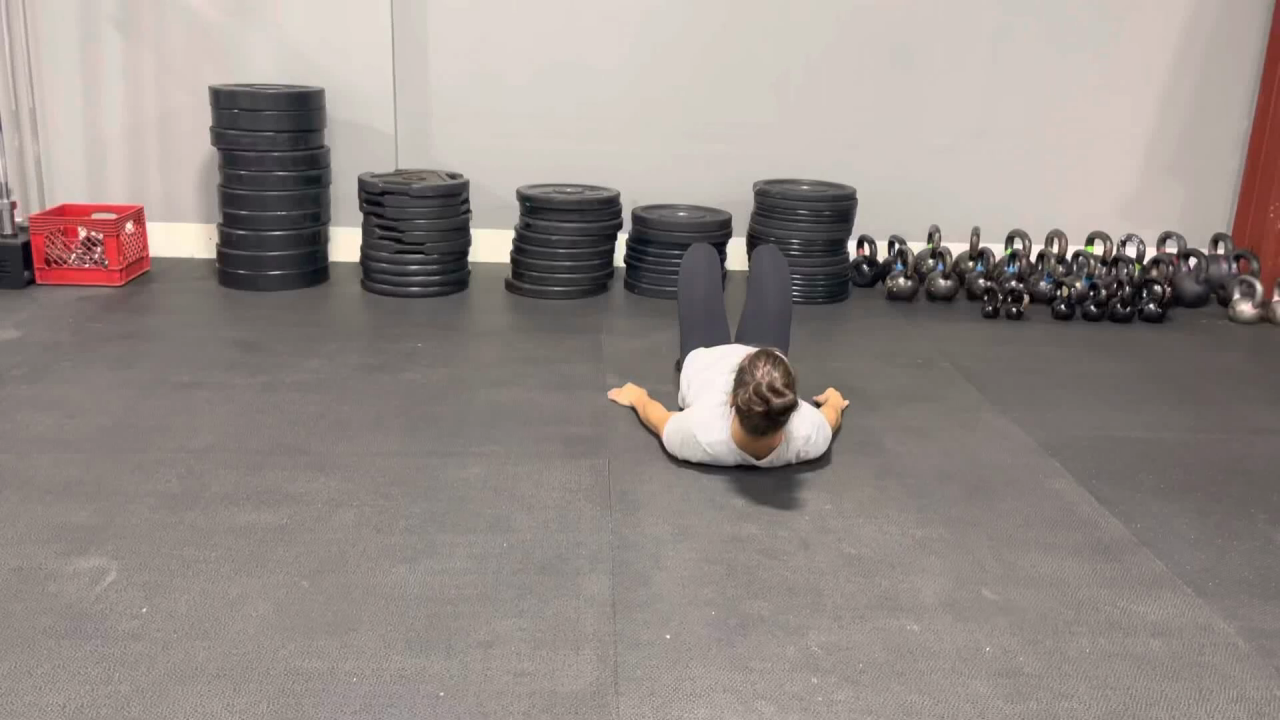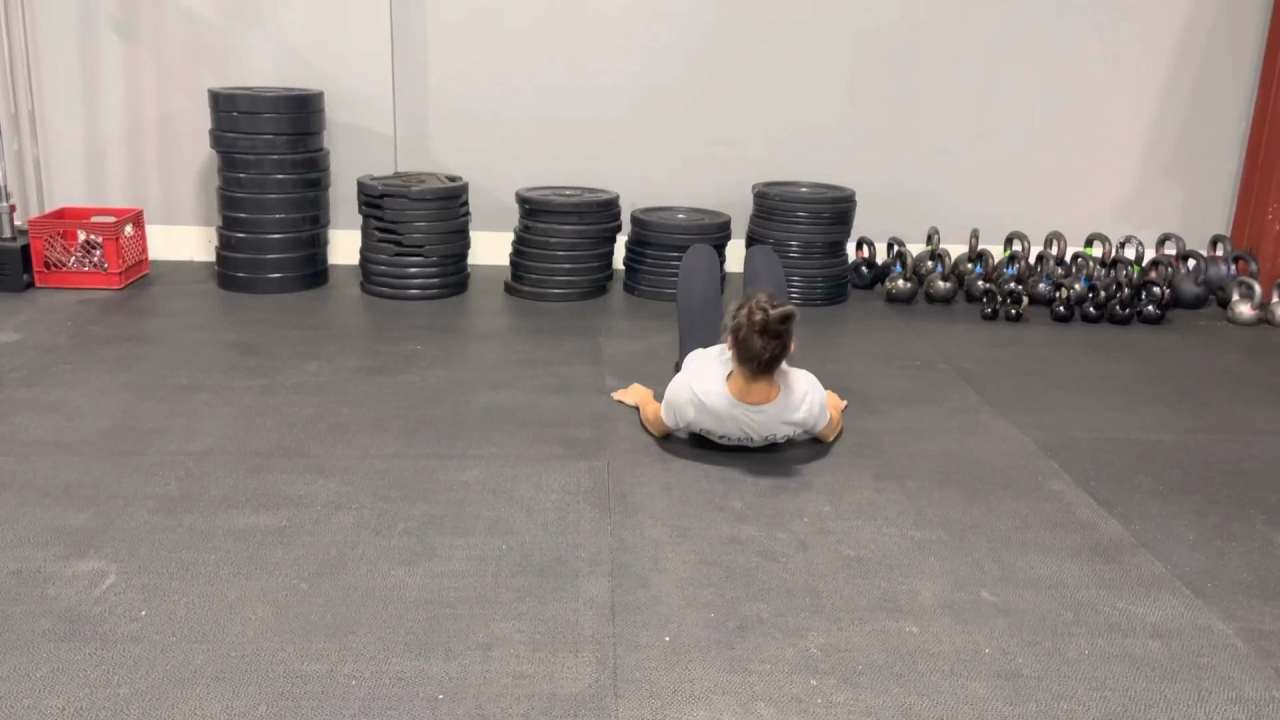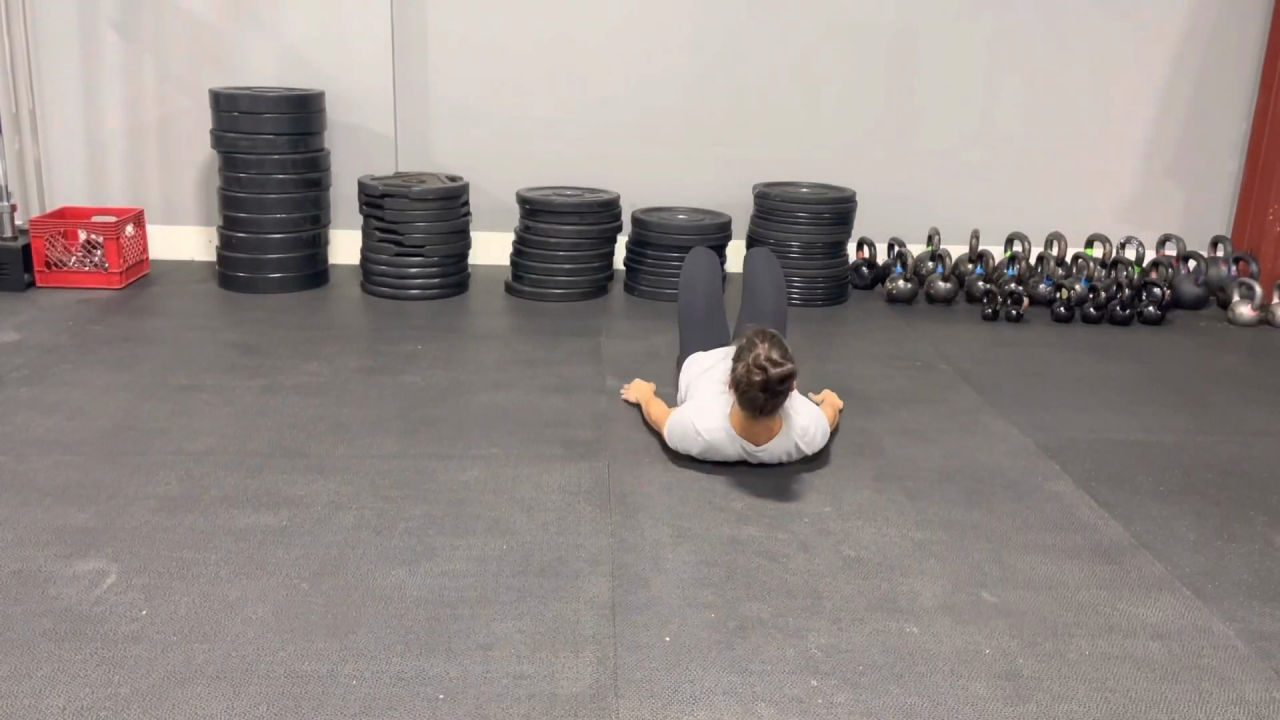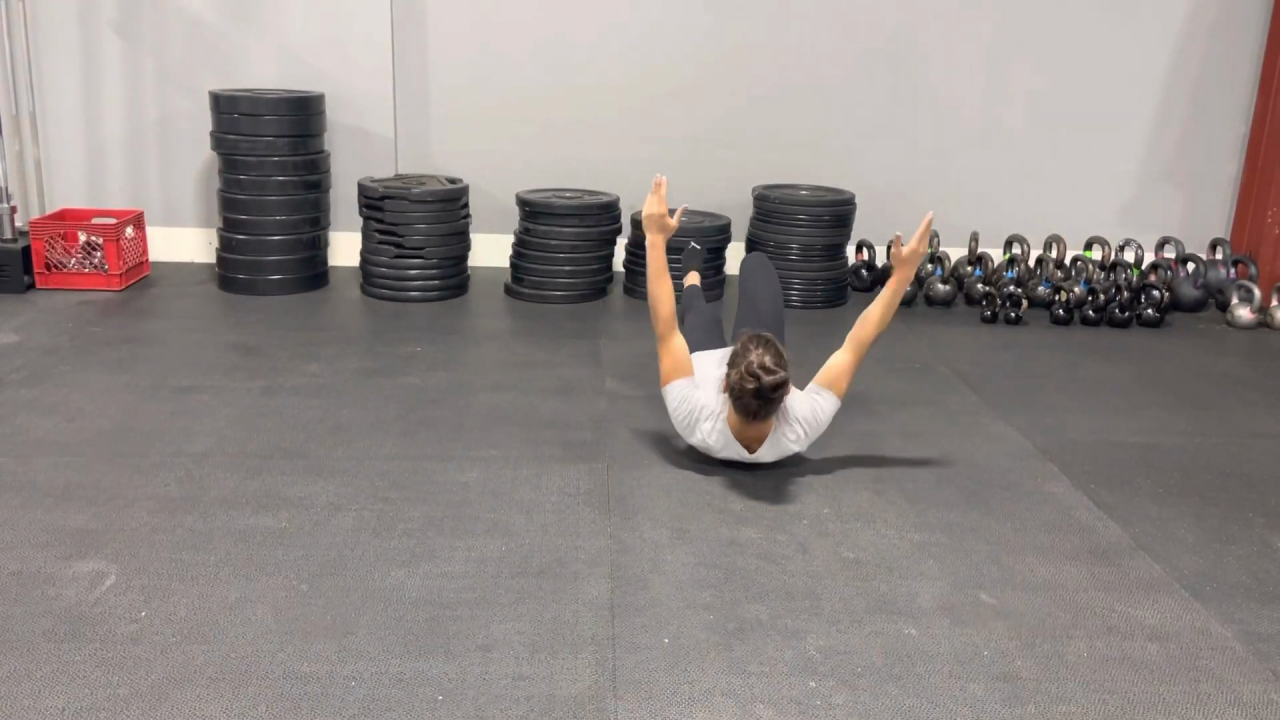
dt=0.7s
person 1, frame 1
left shoulder: (698, 437)
right shoulder: (809, 440)
left elbow: (658, 419)
left wrist: (636, 397)
right wrist: (834, 401)
left knee: (701, 253)
right knee: (767, 255)
person 1, frame 2
left shoulder: (692, 389)
right shoulder: (806, 394)
left elbow: (657, 427)
right elbow: (830, 432)
left wrist: (641, 397)
right wrist: (833, 404)
left knee: (700, 254)
right knee: (760, 255)
person 1, frame 3
left shoulder: (696, 429)
right shoulder: (808, 433)
left elbow: (659, 417)
left wrist: (643, 393)
right wrist: (831, 402)
left knee: (701, 257)
right knee: (760, 258)
person 1, frame 4
left shoulder: (699, 425)
right shoulder: (798, 429)
left elbow: (665, 333)
right elbow: (855, 347)
left wrist: (655, 239)
right wrist: (902, 274)
right knee: (756, 264)
left ankle: (692, 280)
